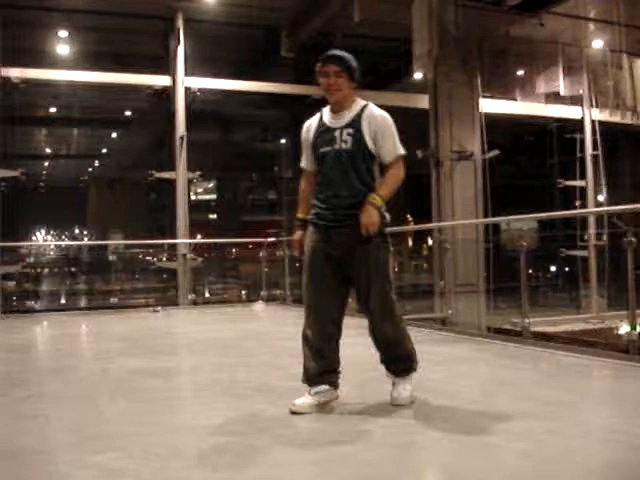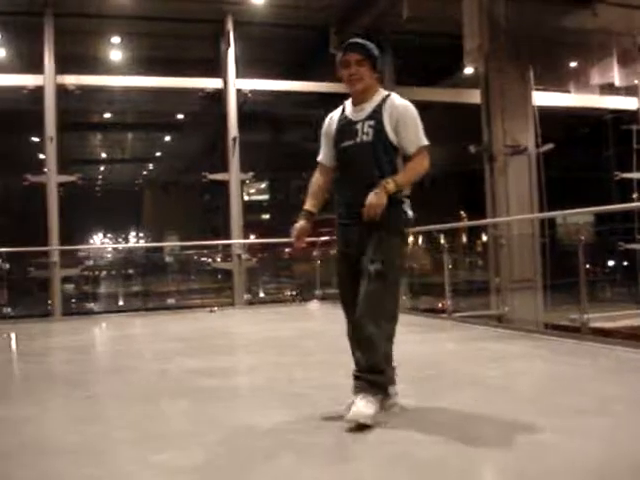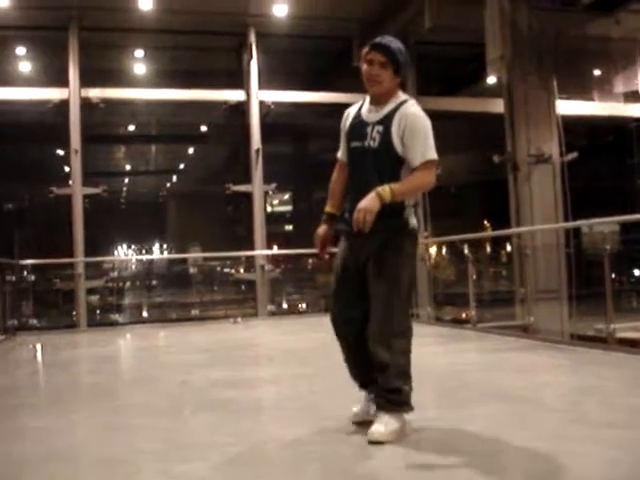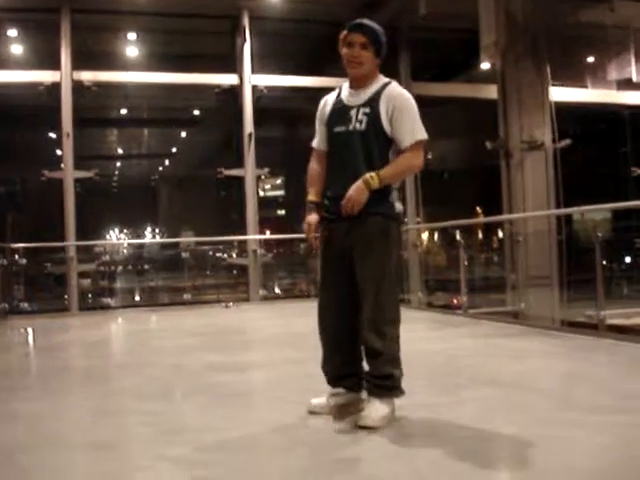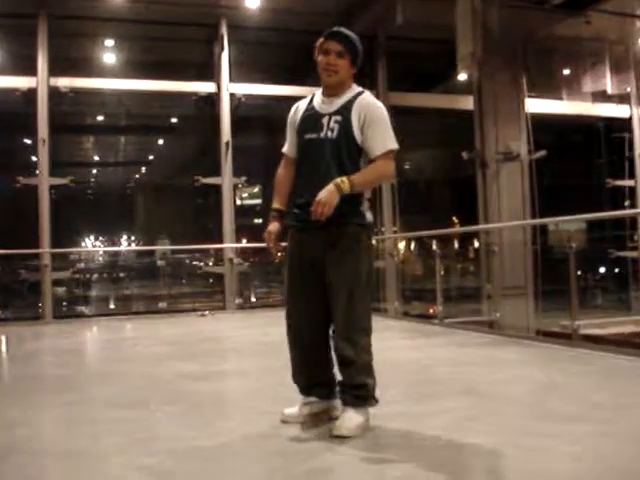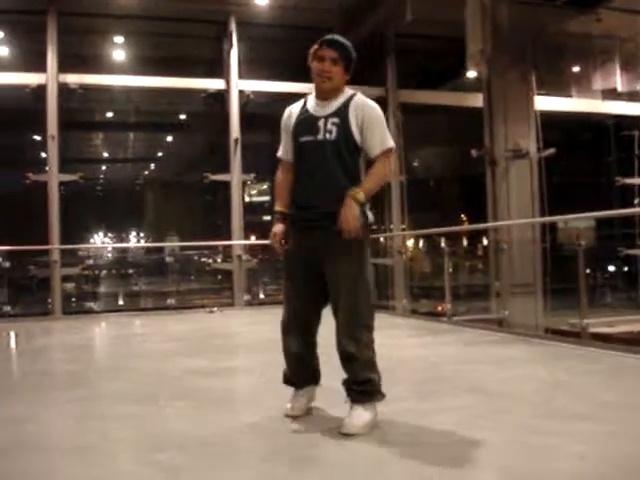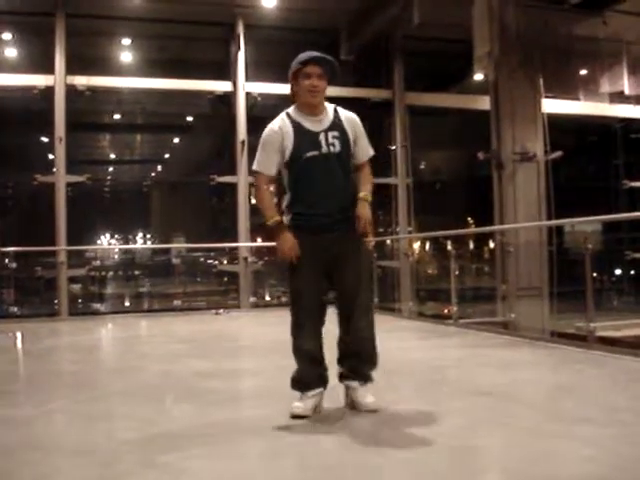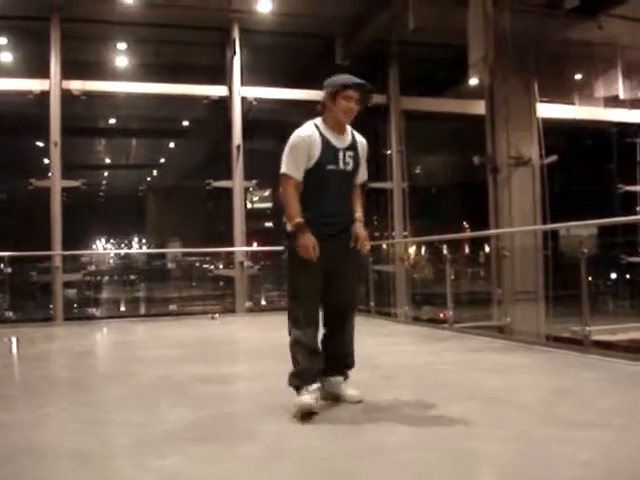
dt=0.5s
person 1, frame 1
left shoulder: (375, 118)
right shoulder: (312, 127)
left elbow: (396, 168)
left wrist: (374, 203)
right wrist: (301, 223)
left hip: (363, 227)
right hip: (322, 229)
left knee: (378, 304)
right knee: (318, 310)
left ankle: (402, 372)
right ankle: (321, 383)
person 1, frame 2
left shoulder: (397, 108)
right shoulder: (334, 120)
left elbow: (421, 161)
right elbow: (324, 171)
left wrist: (386, 187)
right wrist: (307, 214)
left hip: (387, 221)
right hip: (348, 223)
left knee: (375, 305)
right knee: (355, 309)
left ankle: (371, 390)
right ankle: (380, 385)
person 1, frame 3
left shoulder: (410, 116)
right shoulder: (351, 116)
left elbow: (426, 176)
left wrist: (380, 195)
right wrist: (330, 218)
left hip: (393, 232)
right hip: (353, 232)
left knee: (388, 322)
right knee: (345, 315)
left ankle: (392, 407)
right ankle: (375, 391)
person 1, frame 4
left shoulder: (394, 97)
right shoulder: (329, 103)
left elbow: (415, 157)
left wrist: (368, 182)
right wrist: (313, 206)
left hip: (377, 217)
right hip: (335, 218)
left knee: (377, 308)
right knee: (333, 307)
left ankle: (382, 392)
right ankle: (346, 386)
person 1, frame 5
left shoulder: (367, 107)
right shoulder: (300, 110)
left elbow: (385, 167)
left wrist: (340, 186)
right wrist: (277, 214)
left hip: (347, 227)
right hip: (302, 228)
left knee: (350, 318)
right knee: (302, 317)
left ankle: (356, 402)
right ankle: (319, 394)
person 1, frame 6
left shoulder: (363, 109)
right shoulder: (293, 114)
left elbow: (385, 164)
right elbow: (286, 169)
left wrist: (356, 199)
right wrist: (280, 217)
left hip: (343, 228)
right hip: (301, 228)
left knee: (353, 315)
right knee: (297, 314)
left ankle: (364, 398)
right ankle: (304, 385)
person 1, frame 7
left shoulder: (348, 120)
right shoulder: (279, 129)
left elbow: (362, 167)
right elbow: (262, 183)
left wrist: (363, 200)
right wrist: (279, 228)
left hip: (347, 231)
right hip: (303, 234)
left knee: (357, 307)
right knee: (306, 313)
left ankle: (357, 381)
right ankle: (310, 387)
person 1, frame 8
left shoulder: (359, 143)
right shoulder: (305, 137)
right elbow: (288, 187)
left wrist: (358, 222)
right wrist: (301, 230)
left hip: (344, 240)
right hip: (308, 238)
left knee: (343, 310)
right knee: (304, 312)
left ankle: (334, 377)
right ankle: (307, 384)
